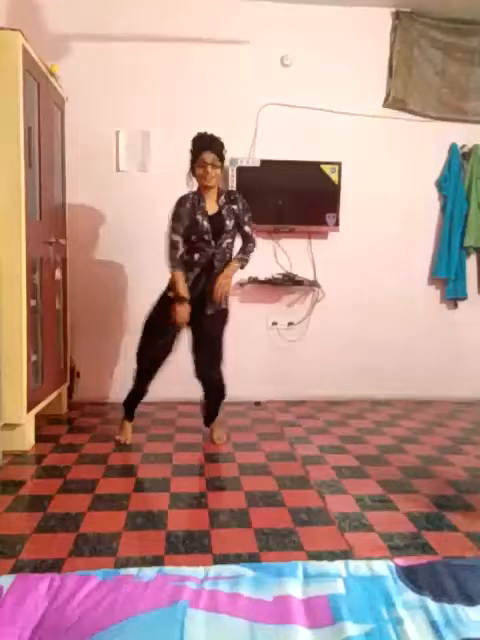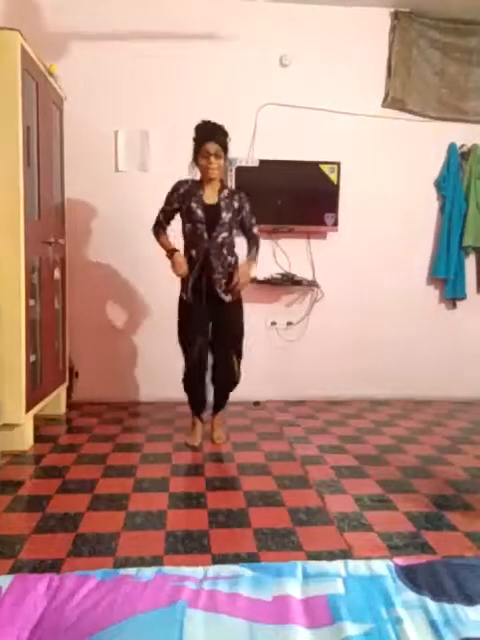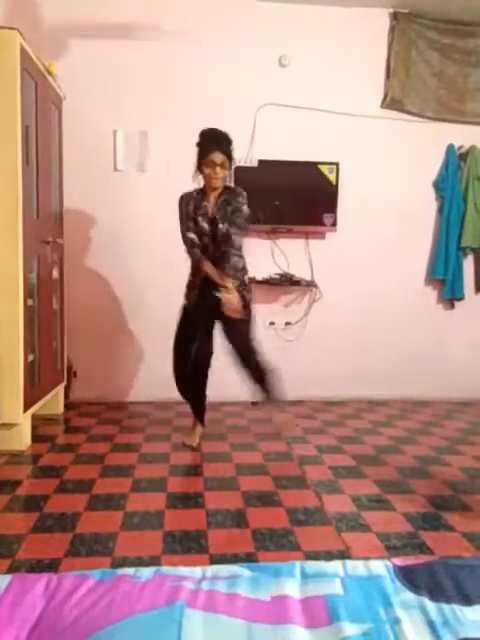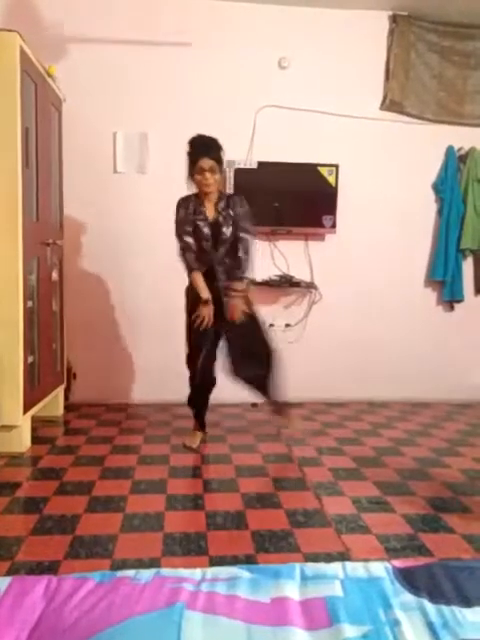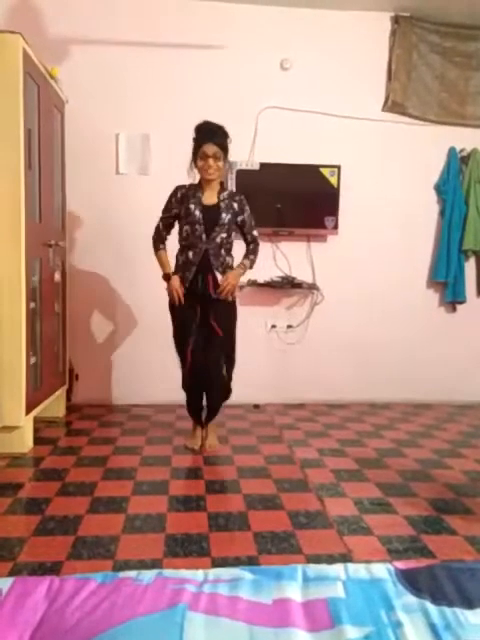
dt=0.4s
person 1, frame 1
left shoulder: (235, 201)
right shoulder: (186, 204)
left elbow: (249, 242)
right elbow: (174, 252)
left wrist: (229, 271)
right wrist: (182, 298)
left hip: (214, 289)
right hip: (185, 284)
left knee: (209, 363)
right knee: (152, 351)
left ankle: (213, 420)
right ankle: (128, 416)
person 1, frame 2
left shoulder: (237, 198)
right shoulder: (183, 191)
left elbow: (253, 235)
right elbow: (159, 228)
left wrist: (249, 262)
right wrist: (174, 253)
left hip: (225, 283)
right hip: (194, 283)
left knee: (228, 354)
right knee: (194, 355)
left ankle: (217, 414)
right ankle: (197, 419)
person 1, frame 3
left shoulder: (237, 198)
right shoulder: (188, 202)
left elbow: (235, 242)
right elbow: (193, 248)
left wrist: (231, 288)
right wrist: (221, 281)
left hip: (233, 286)
right hip: (202, 286)
left knee: (244, 350)
right knee: (189, 357)
right ankle: (198, 421)
person 1, frame 4
left shoulder: (236, 204)
right shoulder: (186, 207)
left elbow: (243, 248)
right elbow: (189, 256)
left wrist: (237, 293)
right wrist: (204, 300)
left hip: (230, 292)
right hip: (200, 295)
left knee: (248, 361)
right knee: (200, 365)
right ankle: (198, 426)
person 1, frame 5
left shoulder: (236, 201)
right shoulder: (181, 196)
left elbow: (253, 244)
right elbow: (159, 238)
left wrist: (237, 272)
right wrist: (169, 275)
left hip: (219, 287)
right hip: (186, 283)
left knee: (217, 359)
right knee: (190, 358)
left ankle: (211, 424)
right ankle: (196, 424)
